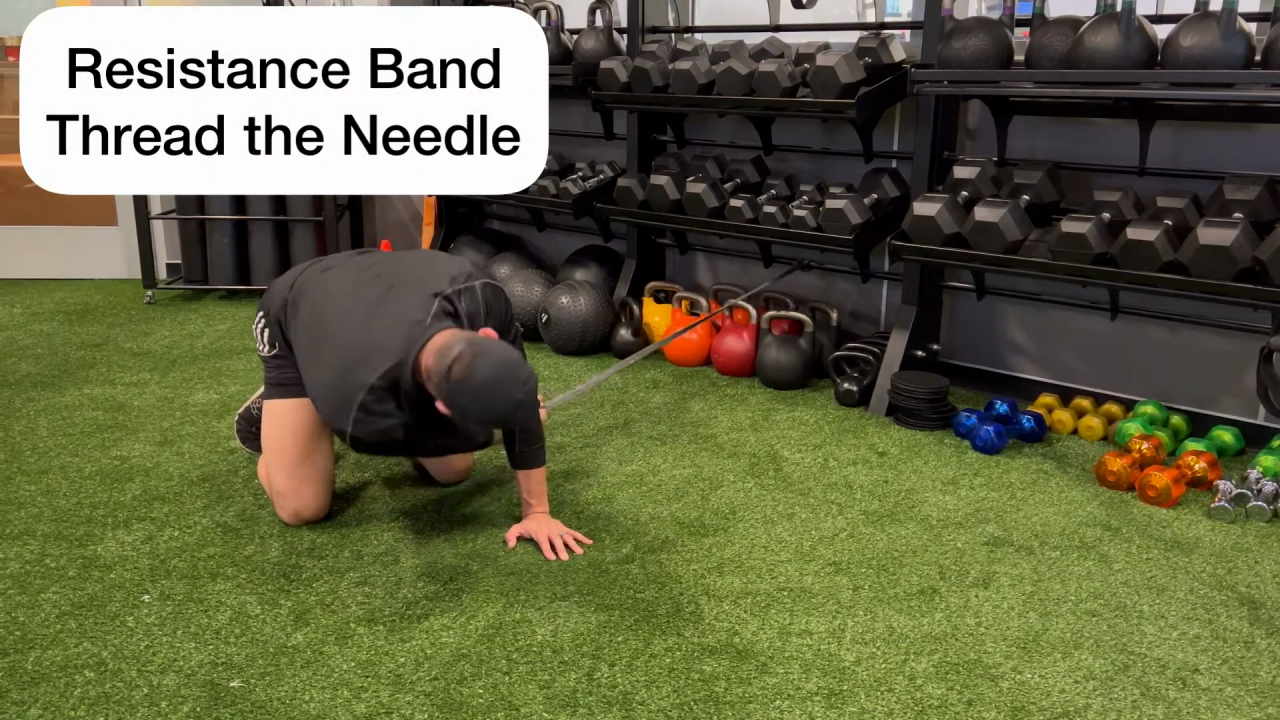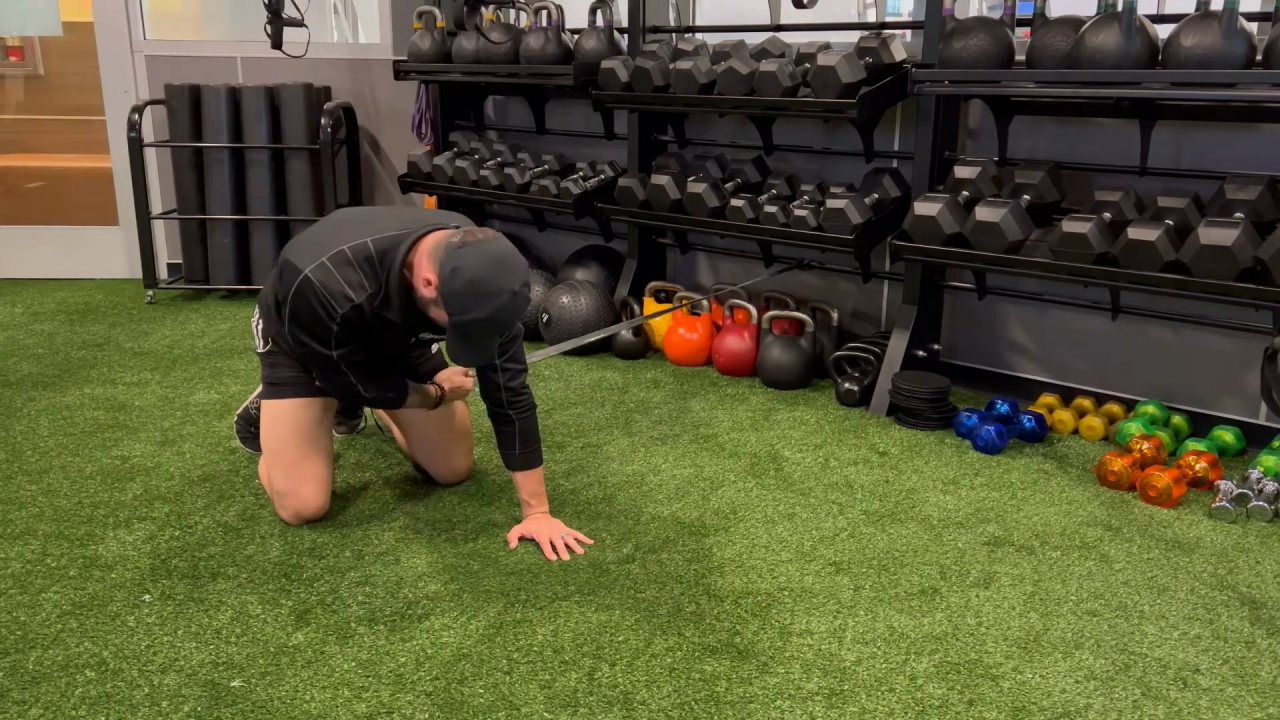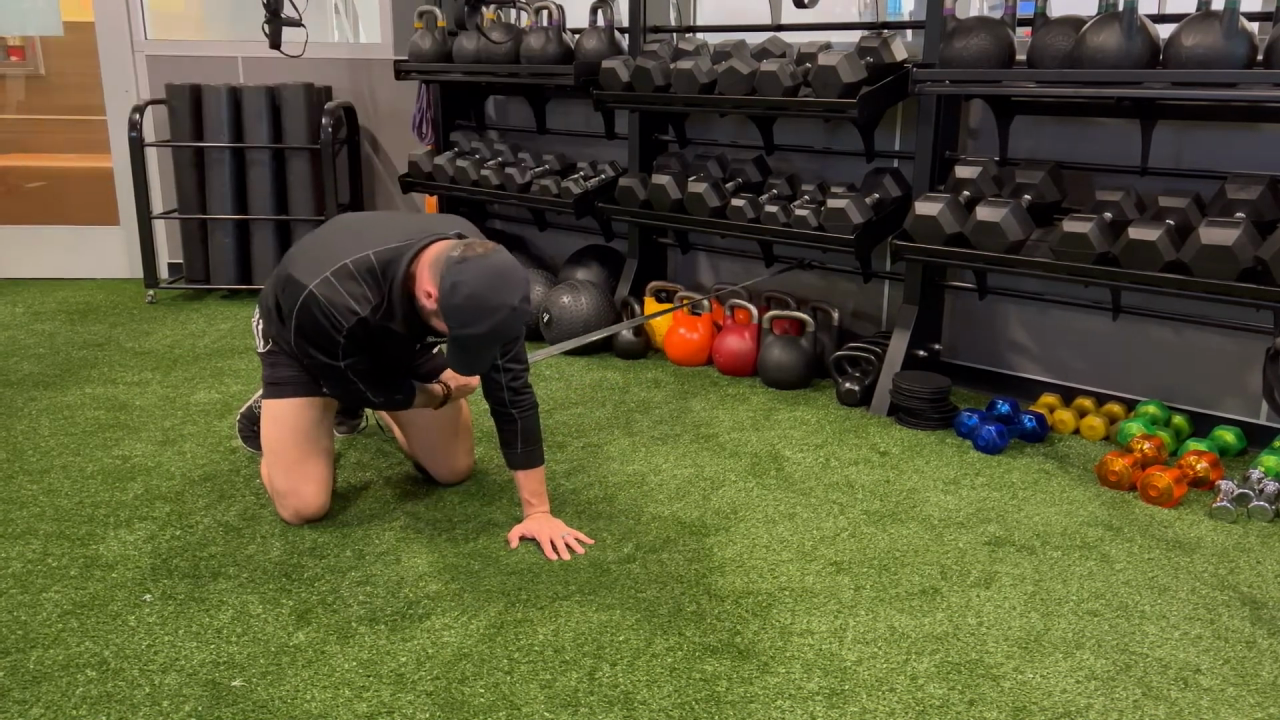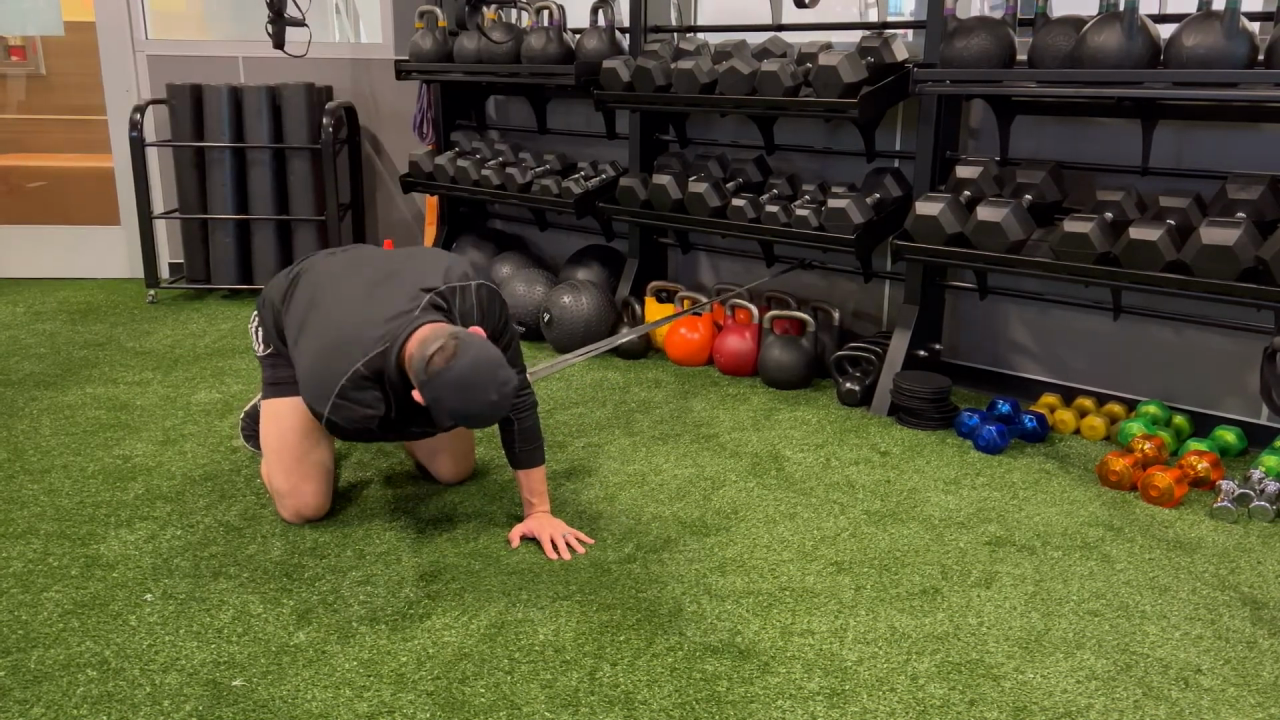
dt=0.7s
person 1, frame 1
left shoulder: (482, 297)
right shoulder: (365, 412)
left elbow: (518, 400)
right elbow: (438, 433)
left wrist: (537, 511)
right wrist: (500, 429)
left knee: (453, 470)
right knee: (301, 509)
right ankle: (270, 411)
person 1, frame 2
left shoulder: (479, 271)
right shoulder: (327, 284)
left elbow: (507, 385)
right elbow: (355, 382)
left wrist: (537, 511)
right wrist: (437, 394)
left hip: (397, 335)
right hip: (301, 342)
left knee: (454, 471)
right knee: (303, 506)
left ankle: (352, 407)
right ankle: (269, 410)
person 1, frame 3
left shoulder: (482, 270)
right shoulder: (333, 299)
left elbow: (511, 385)
right elbow: (361, 387)
left wrist: (537, 510)
right wrist: (441, 393)
right hip: (299, 340)
left knee: (454, 470)
right knee: (303, 506)
left ankle: (349, 408)
right ankle: (270, 409)
person 1, frame 4
left shoulder: (474, 297)
right shoulder: (342, 400)
left elbow: (516, 396)
left wrist: (538, 510)
left knee: (455, 471)
right knee: (303, 507)
right ankle: (271, 411)
